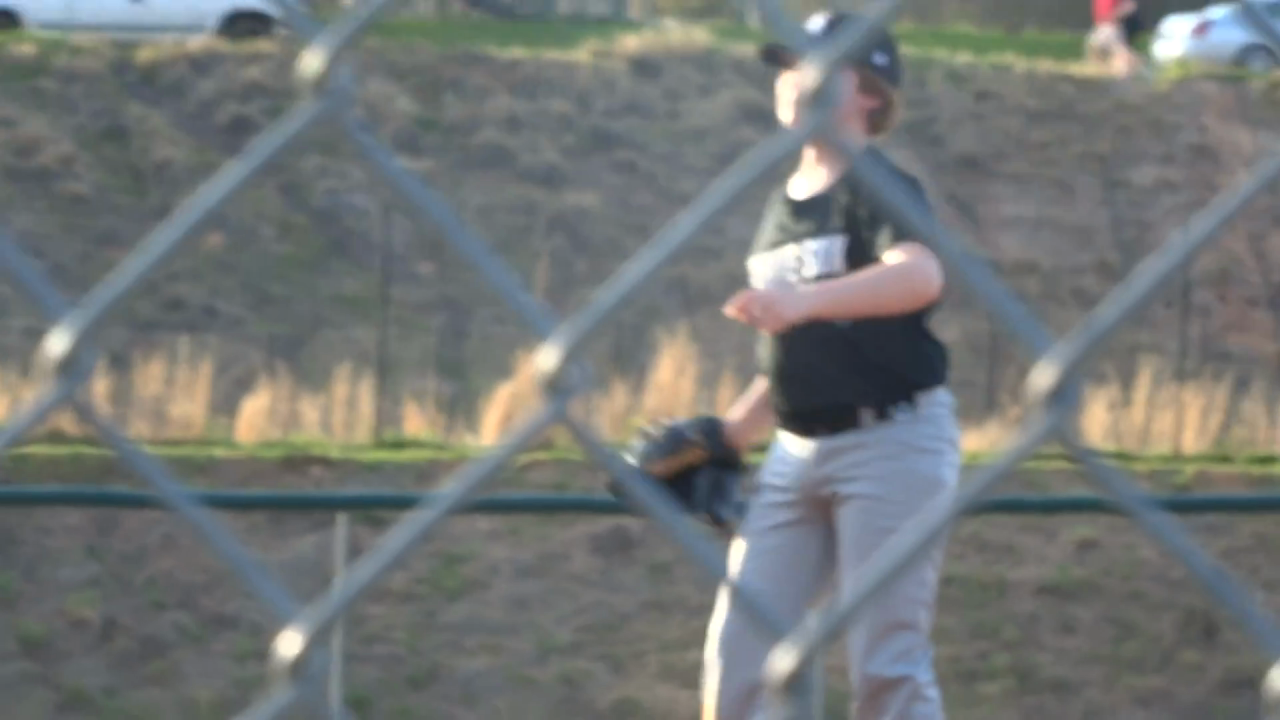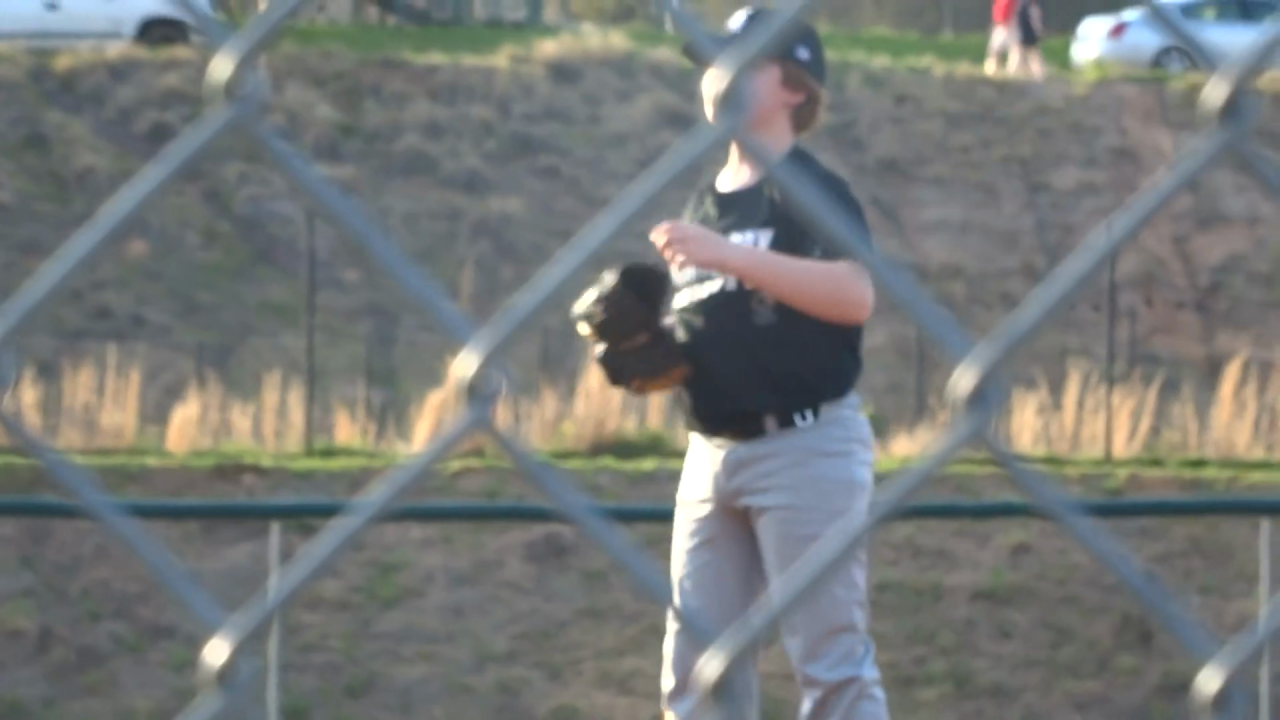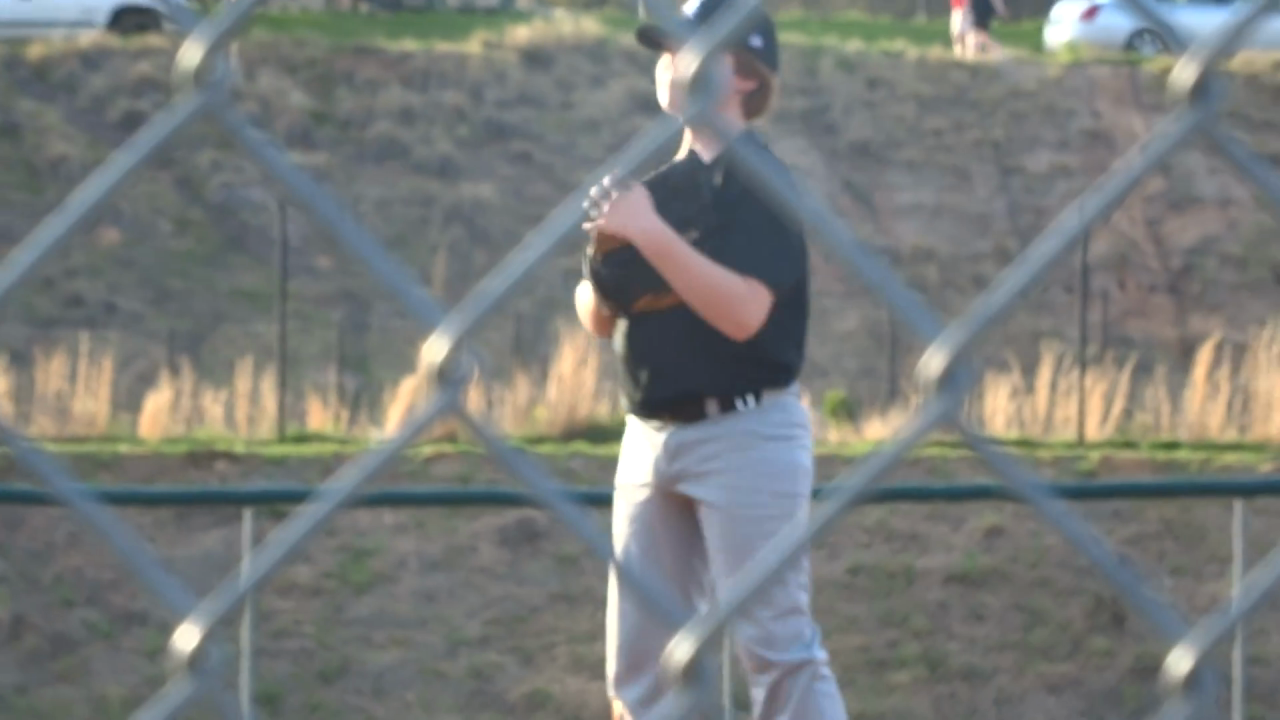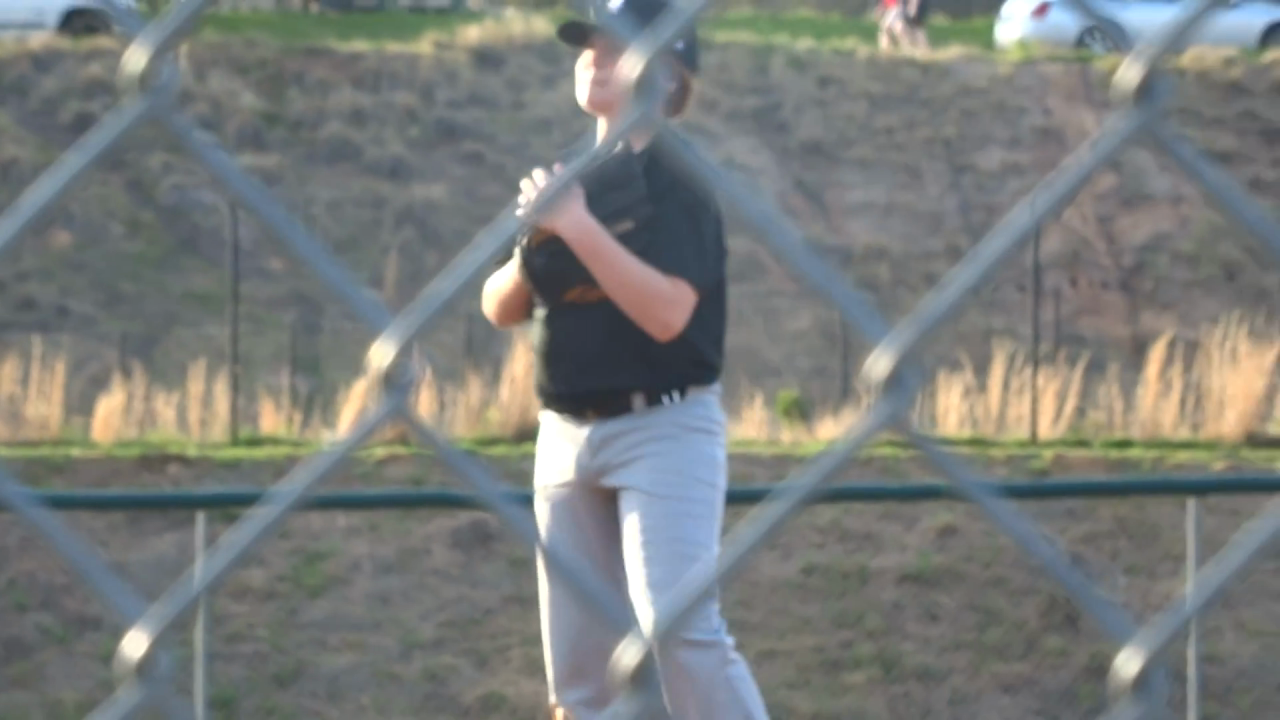
dt=0.2s
person 1, frame 1
right shoulder: (781, 205)
left elbow: (923, 279)
left wrist: (807, 307)
right wrist: (737, 425)
left hip: (894, 443)
right hip: (798, 452)
left knee: (886, 662)
right knee: (742, 643)
person 1, frame 2
left shoulder: (813, 191)
right shoulder: (704, 198)
left elbow: (854, 296)
left wrist: (732, 258)
left hip: (807, 447)
right hip: (713, 454)
left knee: (829, 661)
right knee: (697, 663)
person 1, frame 3
left shoulder: (755, 181)
right shoulder: (654, 184)
left elbow: (743, 313)
right elbow: (596, 316)
left wrist: (646, 233)
left hip: (747, 432)
right hip: (650, 438)
left knee: (776, 644)
right knee: (643, 650)
person 1, frame 4
left shoulder: (675, 181)
right shoulder: (569, 182)
left elbow: (668, 314)
right elbow: (499, 309)
left wrist: (578, 229)
left hip: (666, 427)
right hip: (566, 436)
left knee: (680, 630)
right knee: (579, 654)
